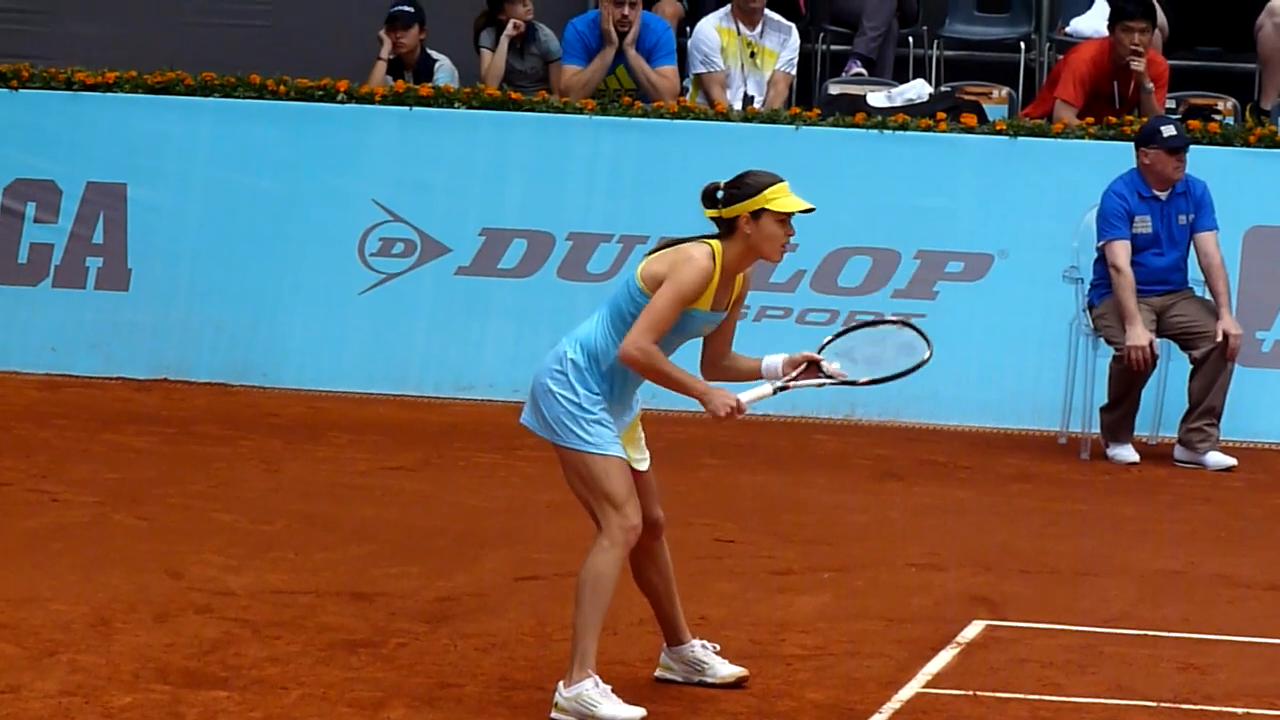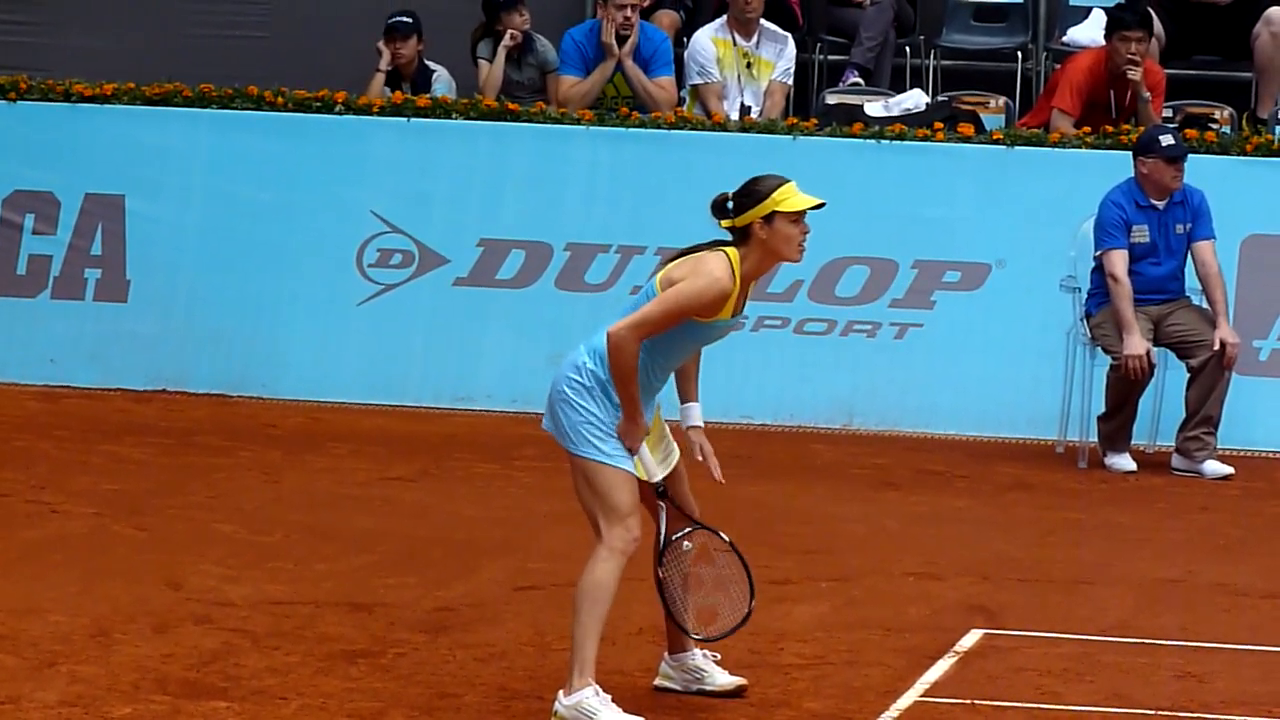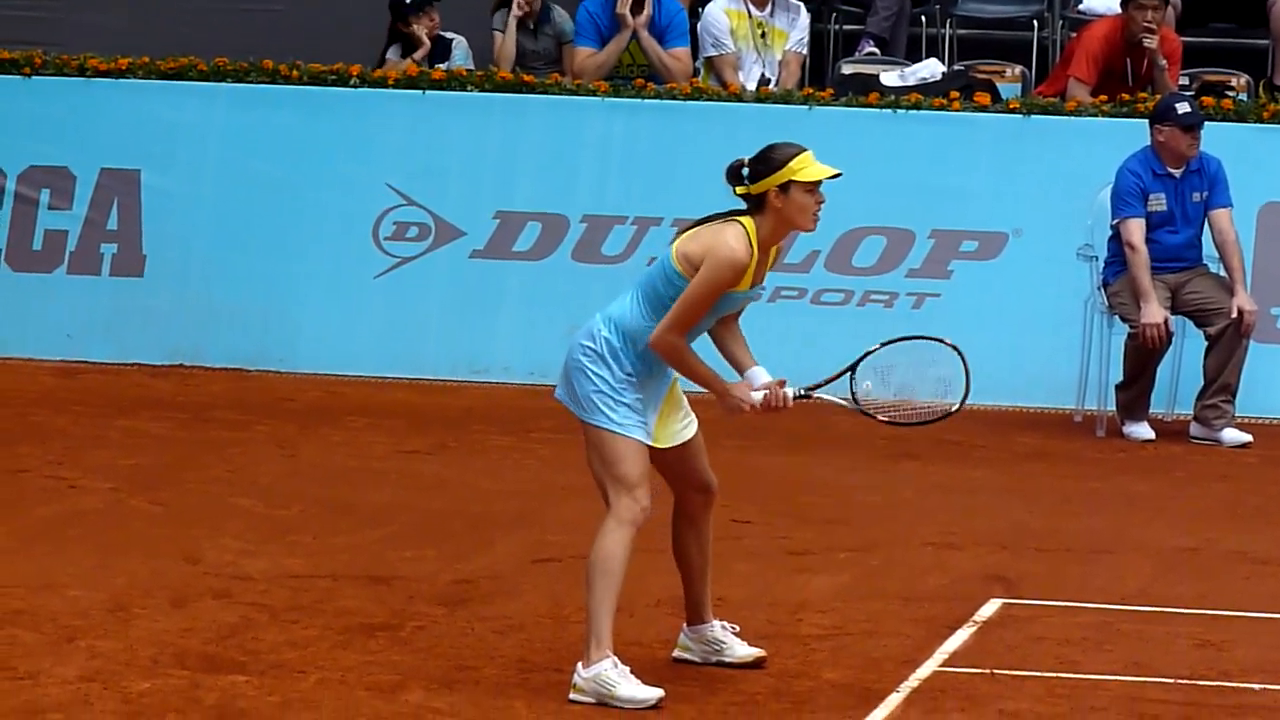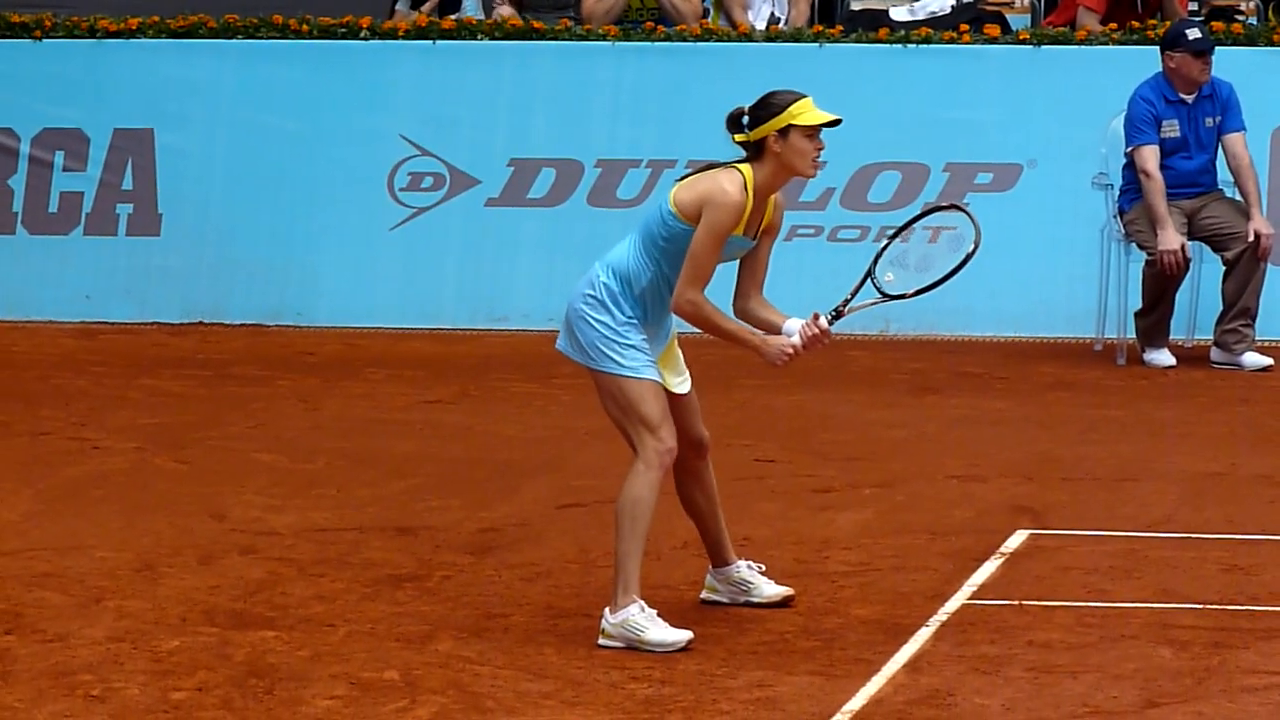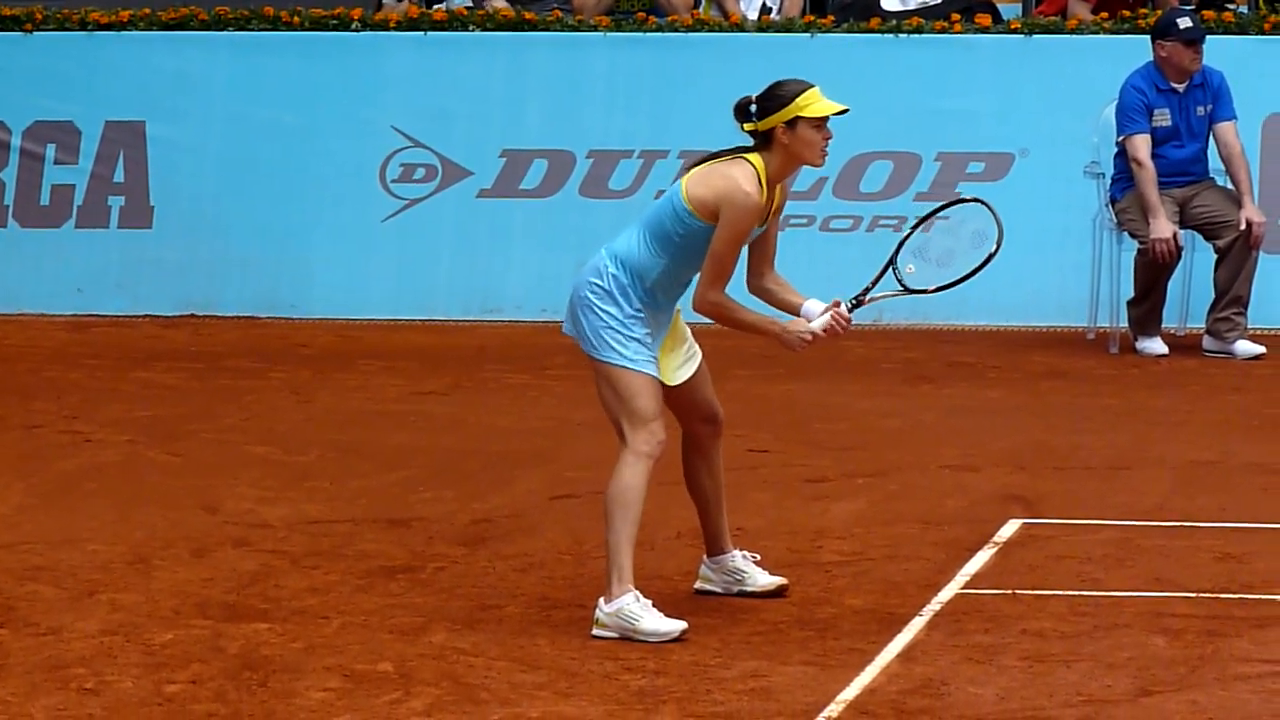
dt=0.7s
person 1, frame 1
left shoulder: (736, 280)
right shoulder: (695, 263)
left elbow: (715, 363)
right elbow: (635, 350)
left wrist: (779, 365)
right wrist: (705, 394)
left hip: (613, 397)
right hip: (574, 387)
left knee: (650, 526)
right knee: (621, 526)
left ankle: (680, 653)
person 1, frame 2
left shoulder: (744, 274)
right shoulder: (717, 277)
right elbow: (622, 334)
left wrist: (692, 419)
right wrist: (634, 417)
left hip: (628, 400)
right hip: (592, 392)
right knee: (621, 535)
left ankle: (681, 660)
person 1, frame 3
left shoulder: (767, 247)
right shoulder: (733, 248)
right elbow: (664, 336)
left wrist: (756, 376)
right wrist: (724, 390)
left hip: (648, 372)
right hip: (608, 364)
left knee: (699, 492)
right knee: (631, 506)
left ankle: (699, 632)
right ankle: (596, 666)
person 1, frame 4
left shoulder: (770, 210)
right shoulder: (728, 193)
left elbow: (747, 301)
right elbow: (687, 299)
left wrist: (794, 328)
right wrist: (760, 344)
left hip: (649, 320)
right hip: (608, 312)
left knee: (694, 446)
right knee: (658, 449)
left ankle: (726, 573)
right ankle: (623, 611)
person 1, frame 5
left shoulder: (771, 187)
right shoulder: (742, 191)
left elbow: (761, 278)
right elbow: (709, 299)
left wrist: (812, 310)
right wrist: (780, 331)
left hip: (653, 305)
right hip: (612, 299)
left knee: (705, 424)
right knee: (645, 439)
left ankle: (720, 562)
right ankle: (618, 599)
person 2, frame 1
left shoulder: (1196, 191)
right shoulder: (1119, 195)
left elbow: (1210, 256)
right elbow: (1119, 265)
left wrist: (1225, 314)
right wrist: (1134, 326)
left hip: (1175, 295)
right hip: (1118, 296)
left knee: (1222, 339)
right knee: (1138, 350)
left ankle: (1196, 442)
right ankle: (1117, 438)
person 2, frame 2
left shoulder: (1194, 201)
right shoulder: (1116, 204)
left elbow: (1208, 265)
right elbow: (1117, 275)
left wrist: (1223, 323)
right wrist: (1131, 335)
left hip: (1172, 304)
right hip: (1116, 305)
left knee: (1219, 348)
right knee: (1135, 360)
left ankle: (1193, 451)
right ankle: (1115, 446)
person 2, frame 3
left shoulder: (1211, 168)
right shoulder: (1133, 172)
left elbow: (1225, 232)
right elbow: (1134, 243)
left wrist: (1240, 291)
right wrist: (1149, 303)
left hip: (1190, 272)
right hip: (1132, 273)
left knee: (1237, 315)
right knee: (1153, 328)
left ankle: (1212, 419)
right ankle: (1133, 415)
person 2, frame 4
left shoulder: (1223, 93)
right shoulder: (1145, 99)
left elbow: (1239, 156)
right elbow: (1149, 170)
left wrist: (1256, 215)
right wrist: (1165, 230)
left hip: (1205, 198)
right hip: (1149, 201)
left knee: (1254, 239)
right knee: (1171, 255)
left ankle: (1232, 344)
right ankle: (1153, 342)
person 2, frame 5
left shoulder: (1213, 82)
right shoulder: (1137, 88)
left elbow: (1230, 145)
right elbow: (1140, 159)
left wrist: (1248, 203)
right wrist: (1157, 218)
left hip: (1197, 186)
right hip: (1140, 189)
left knee: (1245, 228)
right knee: (1162, 243)
left ankle: (1224, 332)
right ankle: (1146, 330)
